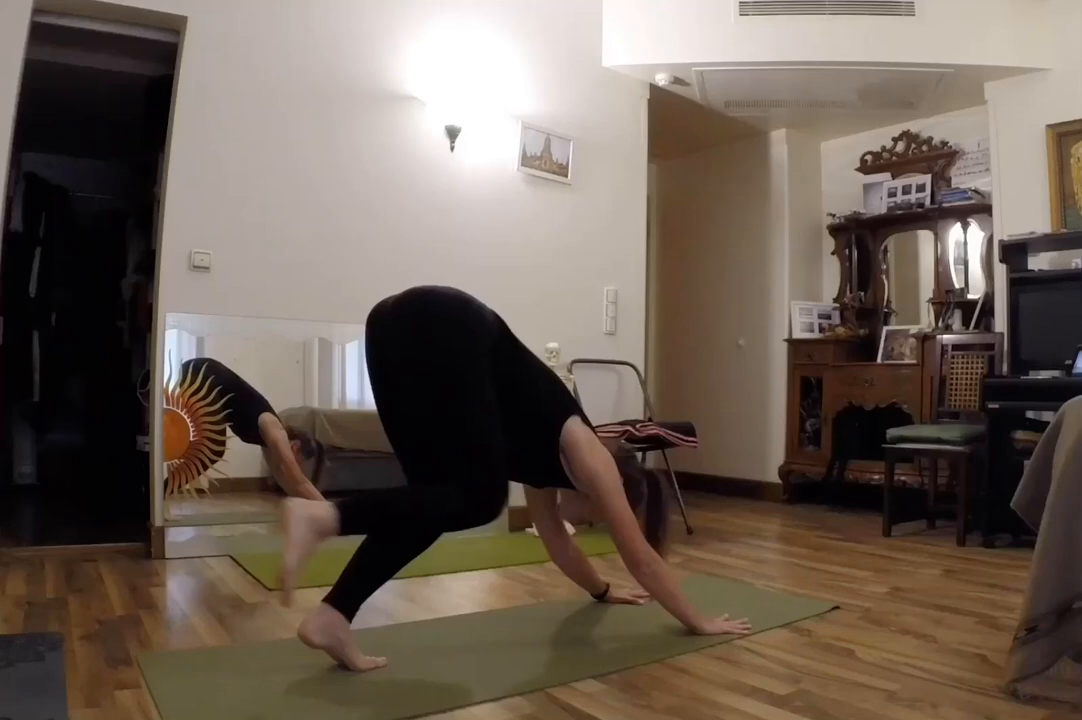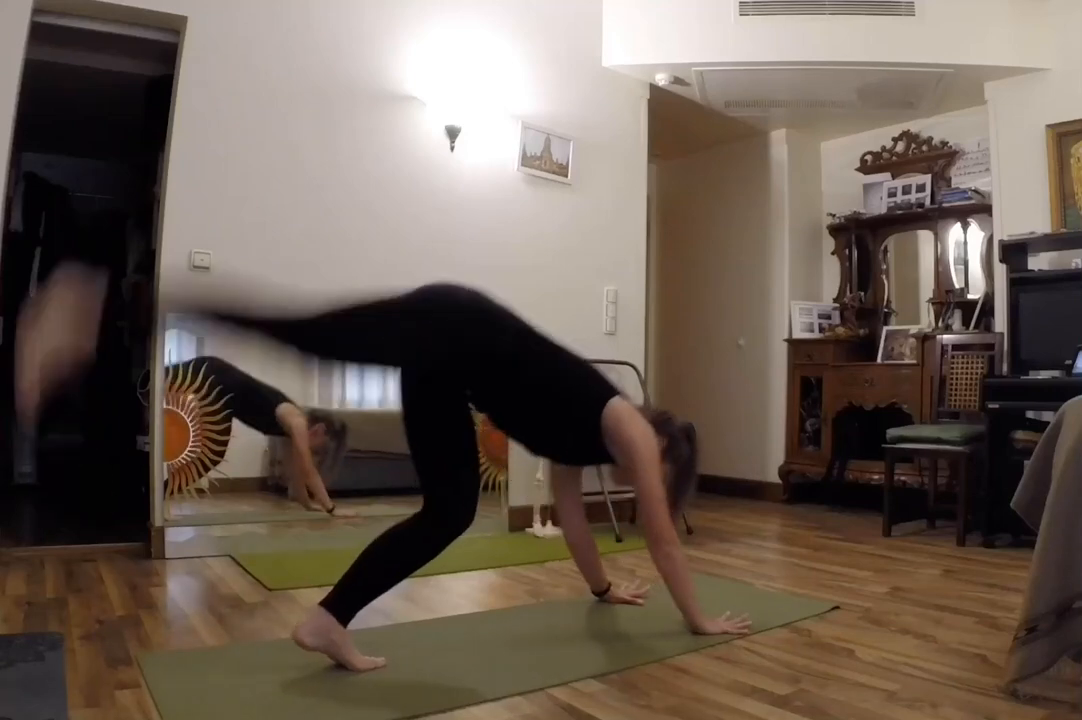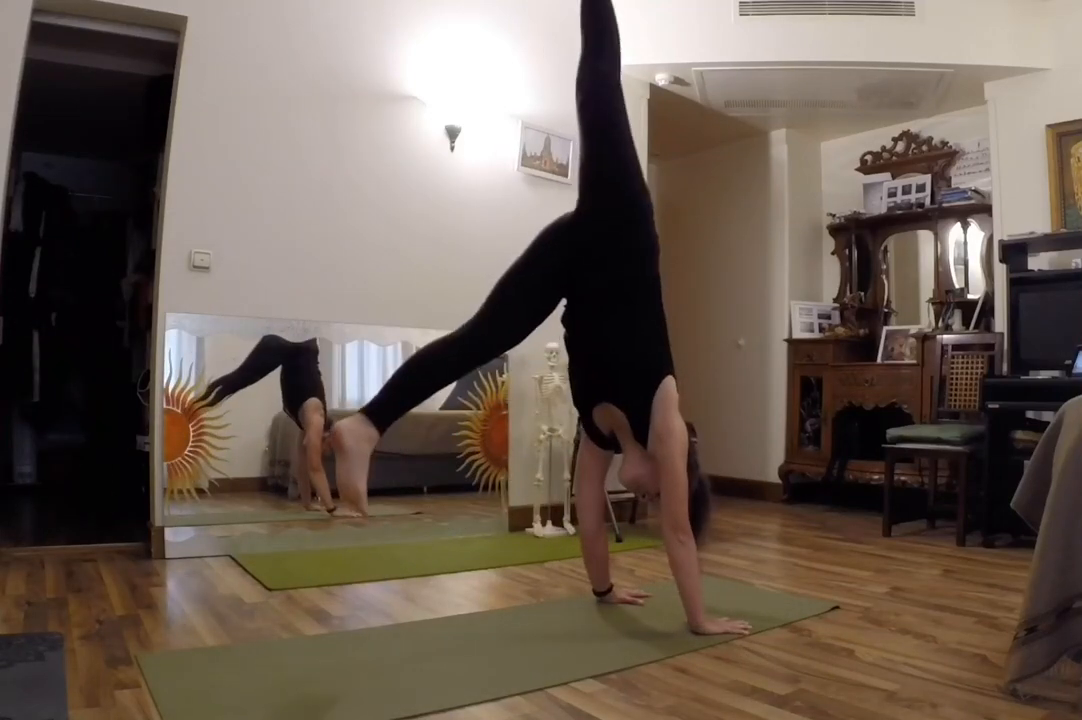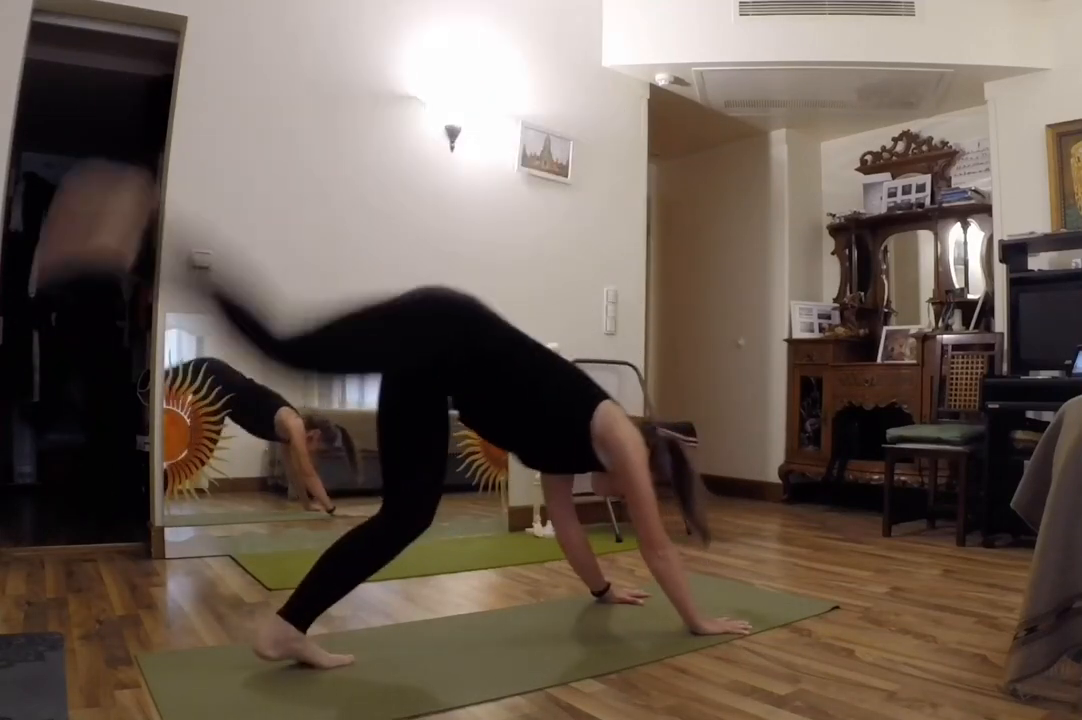
dt=0.7s
person 1, frame 1
left shoulder: (553, 456)
right shoulder: (585, 455)
left elbow: (554, 536)
right elbow: (639, 557)
left wrist: (602, 590)
right wrist: (699, 622)
left hip: (399, 324)
right hip: (441, 330)
left knee: (437, 500)
right knee: (481, 497)
left ankle: (332, 616)
right ankle: (325, 515)
person 1, frame 2
left shoulder: (577, 437)
right shoulder: (628, 428)
left elbow: (571, 515)
right elbow: (662, 537)
left wrist: (603, 587)
right wrist: (700, 619)
left hip: (448, 354)
right hip: (452, 329)
left knee: (448, 510)
right knee: (291, 333)
left ankle: (329, 620)
right ankle: (90, 305)
person 1, frame 3
left shoulder: (604, 424)
right shoulder: (664, 425)
left elbow: (589, 513)
right elbow: (677, 533)
left wrist: (604, 588)
right wrist: (702, 622)
left hip: (577, 250)
right hip: (611, 239)
right knee: (603, 83)
person 1, frame 4
left shoulder: (569, 443)
right shoulder: (619, 434)
left elbow: (564, 519)
right elbow: (655, 541)
left wrist: (602, 586)
right wrist: (698, 619)
left hip: (446, 355)
right hip: (441, 330)
left knee: (405, 515)
right knee: (291, 352)
left ankle: (286, 626)
